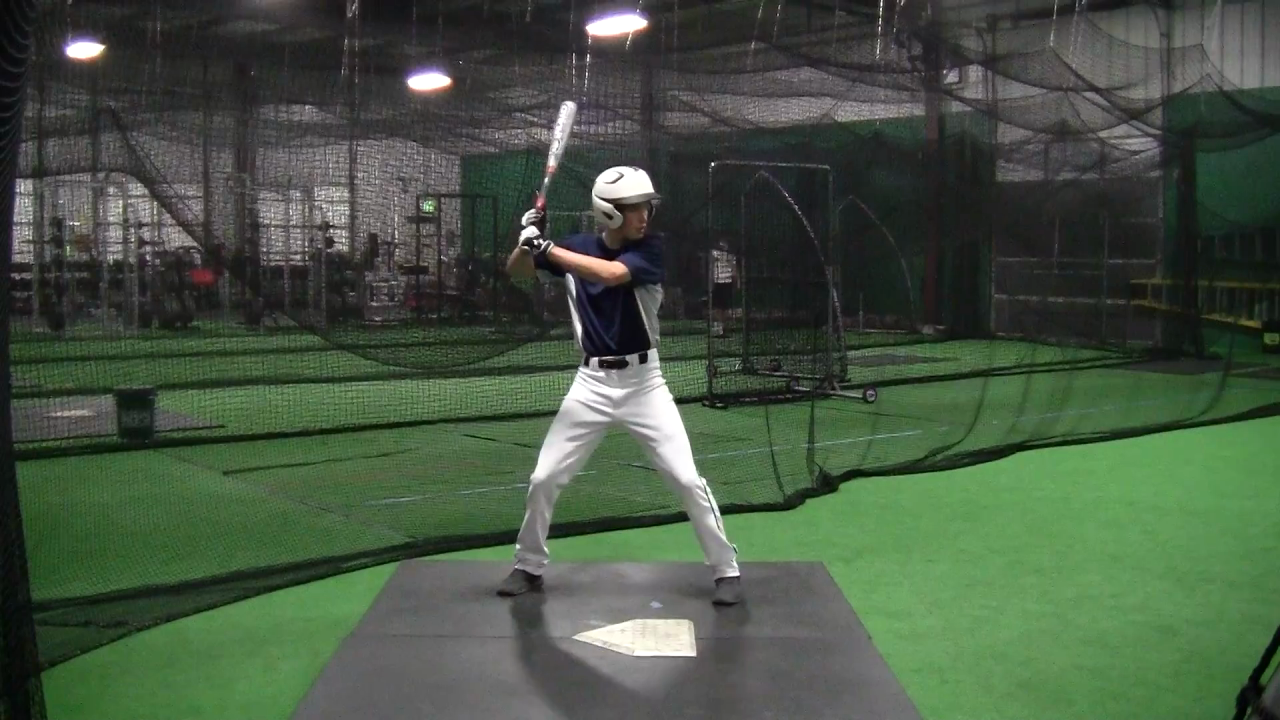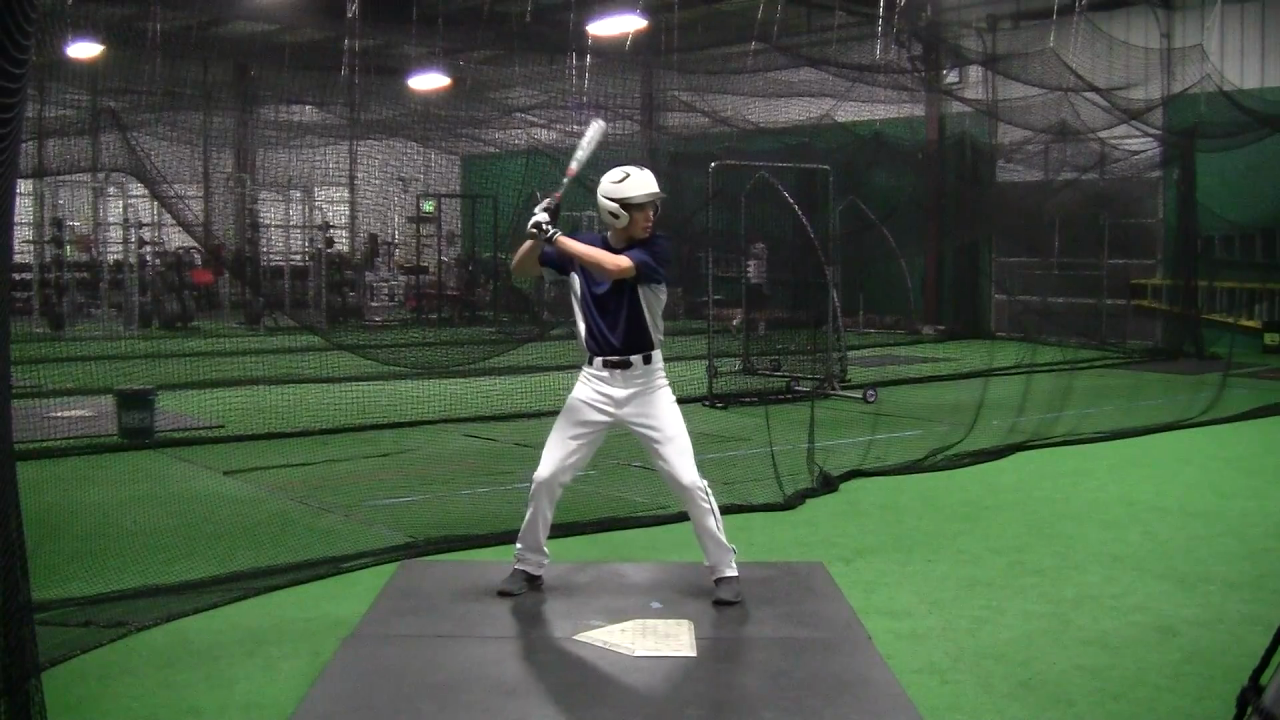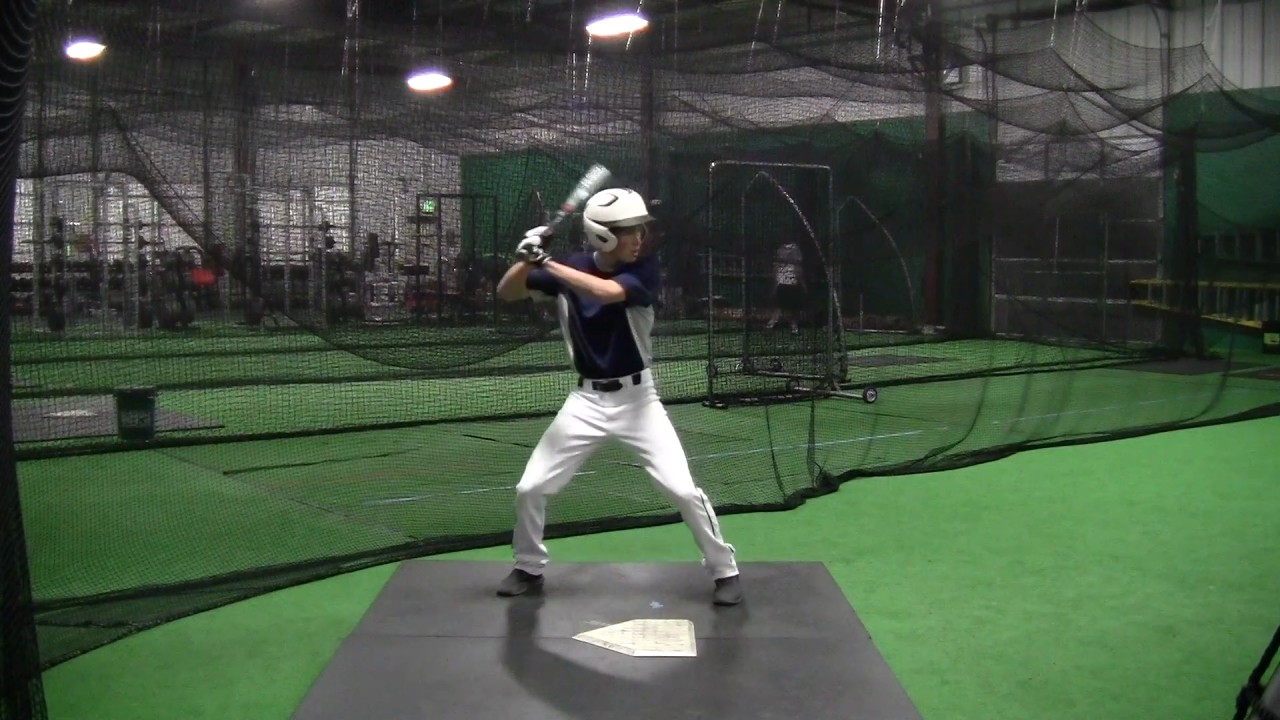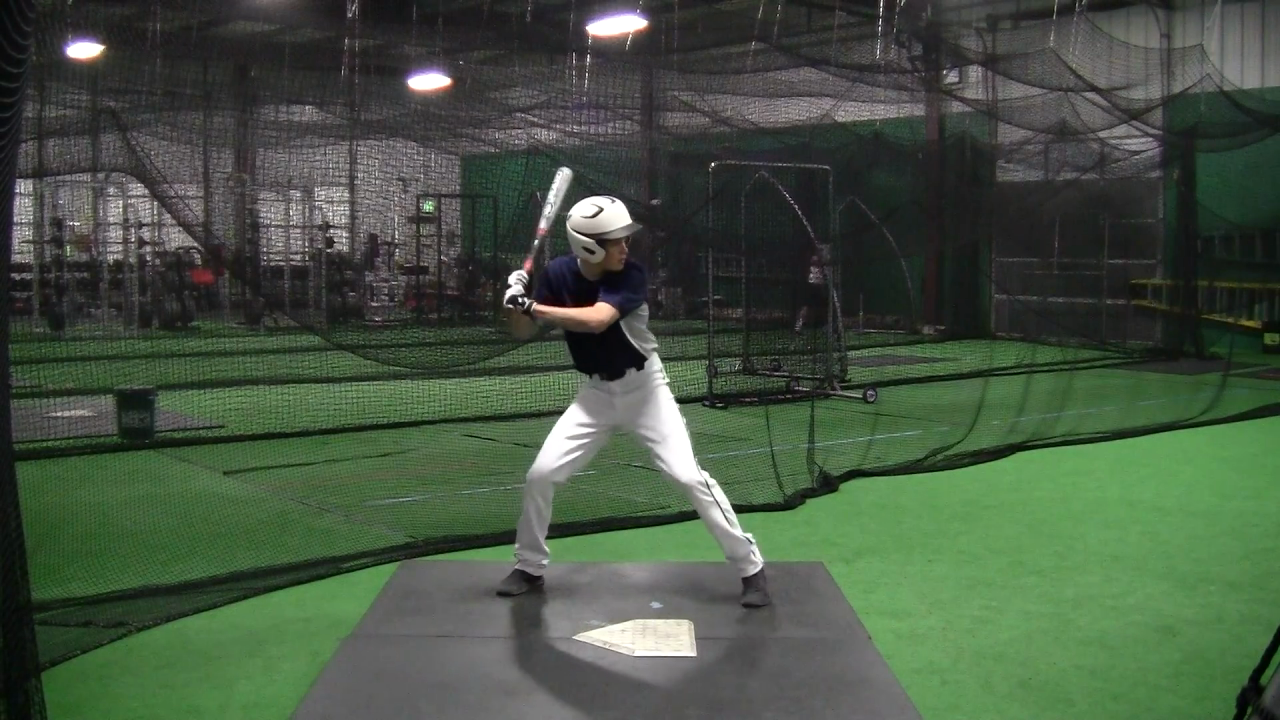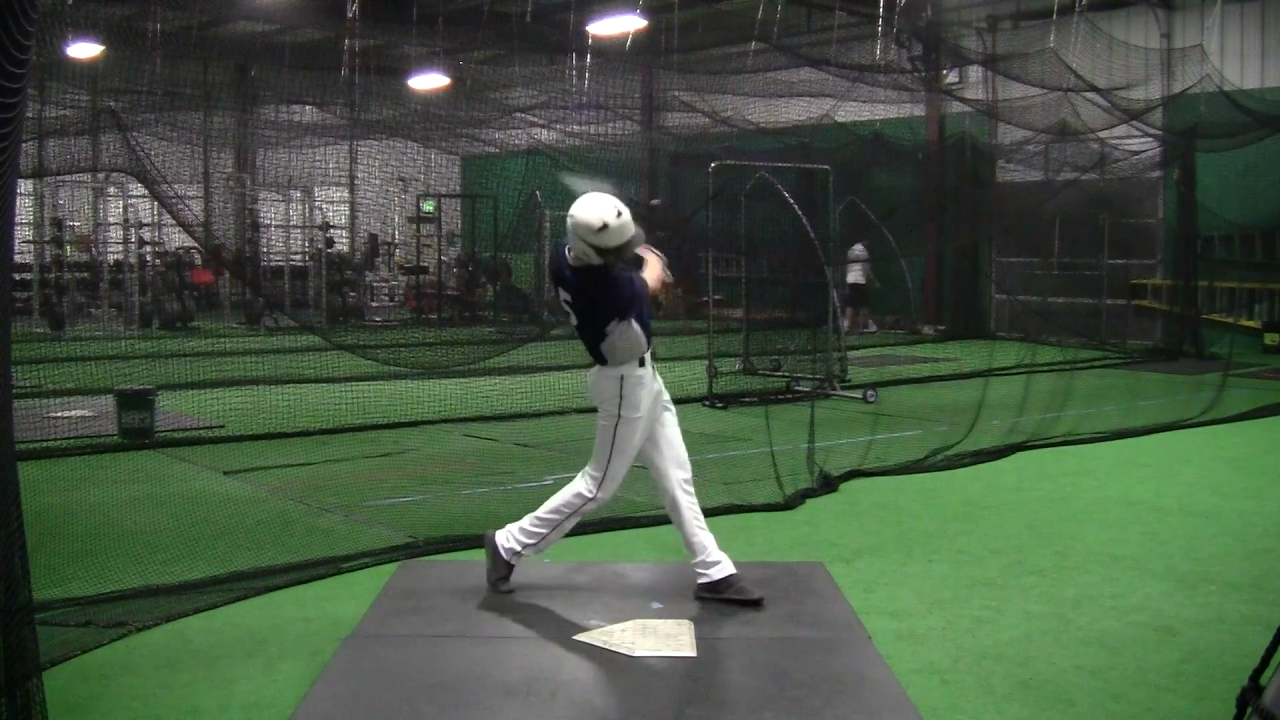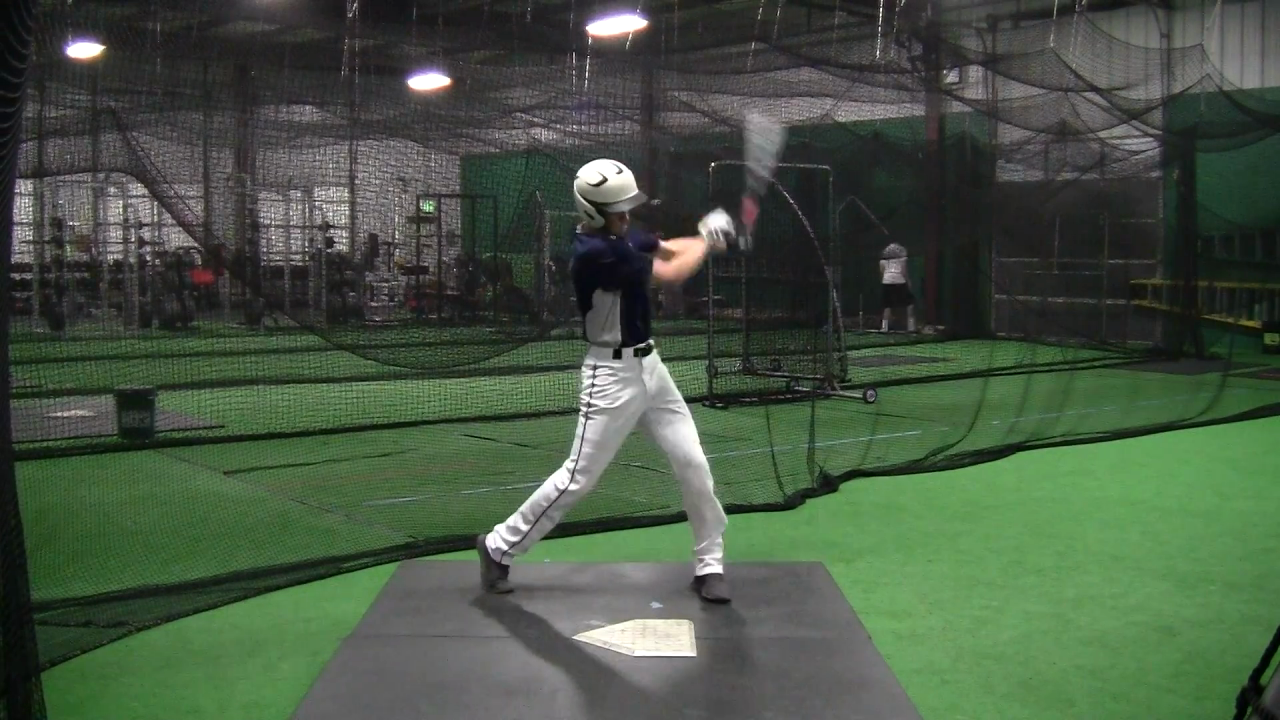
dt=0.5s
person 1, frame 1
left shoulder: (651, 249)
right shoulder: (578, 246)
left elbow: (610, 273)
right elbow: (515, 271)
left wrist: (545, 246)
right wrist: (527, 237)
left hip: (642, 381)
right hip: (591, 382)
left knee: (687, 480)
right knee: (544, 478)
left ankle: (726, 569)
right ankle: (529, 565)
person 1, frame 2
left shoulder: (657, 248)
right shoulder: (582, 244)
left elbow: (616, 266)
right elbow: (520, 269)
left wrist: (555, 235)
right wrist: (538, 232)
left hip: (647, 381)
right hip: (595, 382)
left knee: (688, 481)
right knee: (547, 477)
left ankle: (724, 569)
right ankle: (528, 565)
person 1, frame 3
left shoulder: (644, 271)
right shoulder: (571, 266)
left elbow: (606, 292)
right elbow: (507, 293)
left wrist: (545, 263)
right wrist: (528, 259)
left hip: (636, 399)
right hip: (585, 400)
left knee: (683, 490)
right knee: (530, 487)
left ankle: (724, 570)
right ankle: (529, 566)
person 1, frame 4
left shoulder: (632, 276)
right shoulder: (558, 273)
left elbow: (596, 320)
right elbow: (522, 332)
left wrist: (533, 306)
right wrist: (517, 303)
left hip: (644, 387)
right hip: (595, 392)
left knee: (688, 475)
right knee: (540, 475)
left ankle: (750, 566)
right ankle: (529, 566)
person 1, frame 5
left shoulder: (563, 256)
right shoulder: (606, 284)
right elbow: (655, 280)
right wrist: (653, 260)
left hip: (637, 376)
right hip: (625, 383)
left knee: (675, 474)
right knee: (597, 486)
left ankle: (713, 572)
right ankle: (508, 545)
person 1, frame 6
left shoulder: (614, 236)
right shoulder: (594, 253)
left elbow: (663, 249)
right elbow: (670, 275)
left wrist: (708, 233)
right wrist: (710, 238)
left hip: (647, 364)
right hip: (611, 375)
left knee: (693, 464)
right knee: (578, 478)
left ankle: (709, 567)
right ankle: (498, 546)
